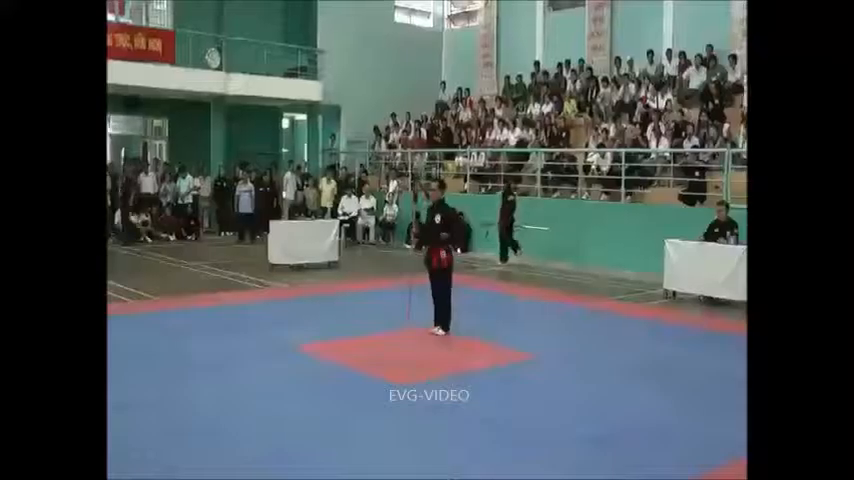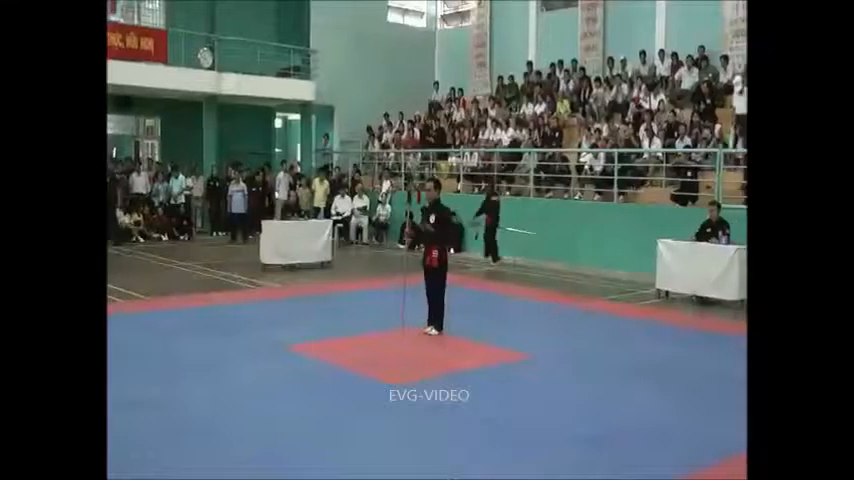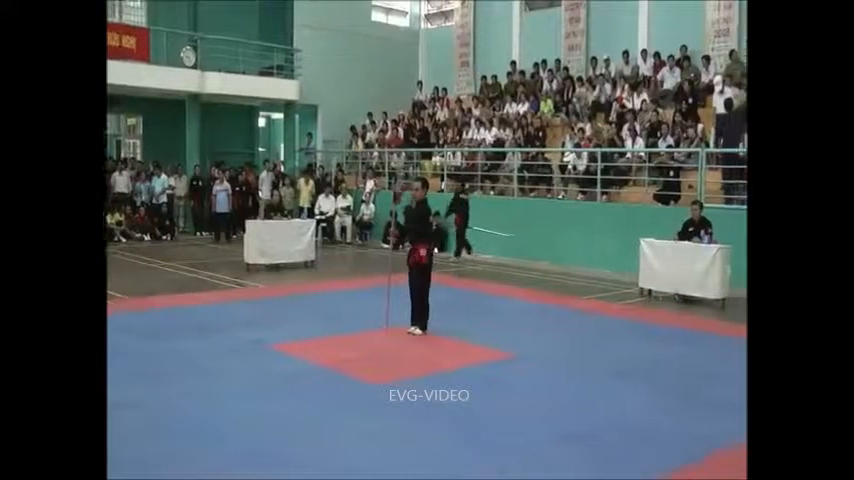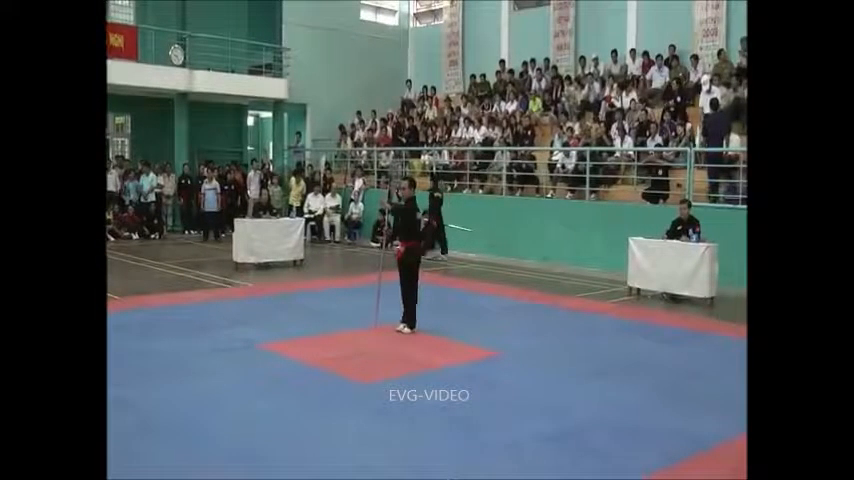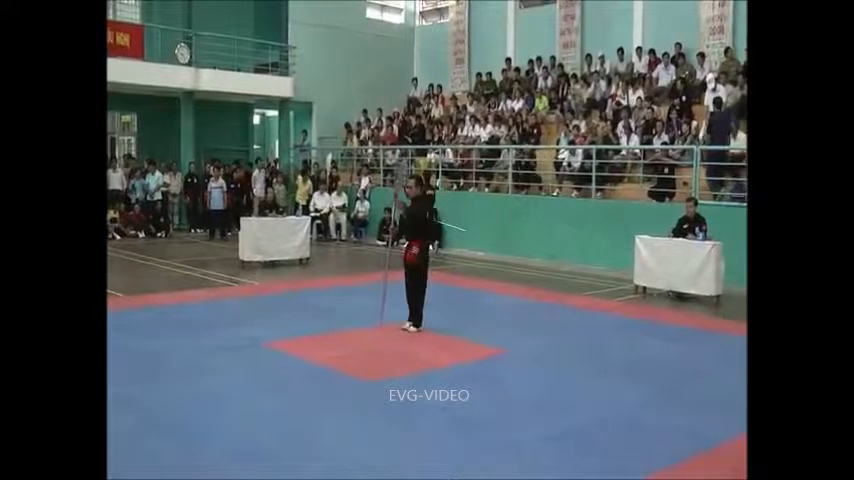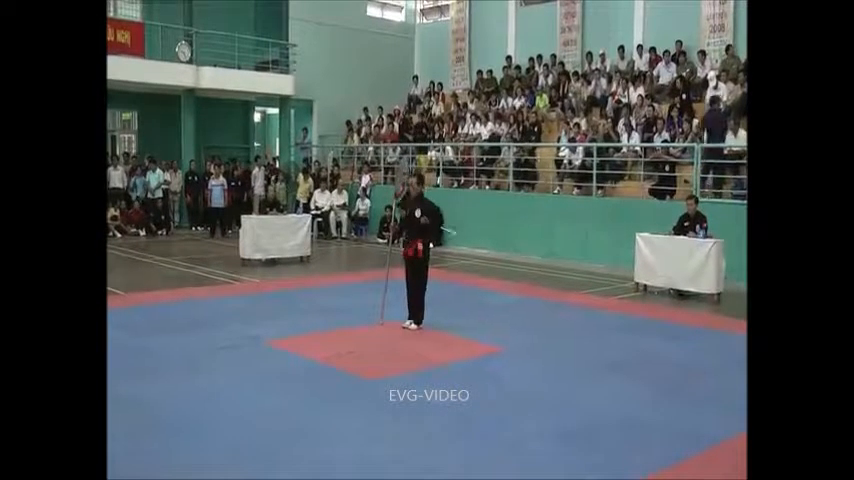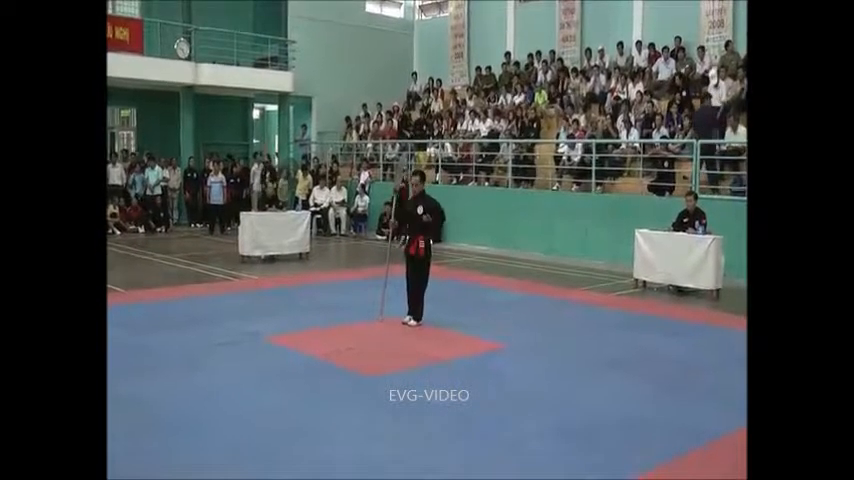
dt=0.3s
person 1, frame 1
left shoulder: (449, 212)
right shoulder: (430, 210)
left elbow: (457, 234)
left wrist: (448, 237)
right wrist: (418, 235)
left hip: (443, 254)
right hip: (431, 253)
left knee: (444, 290)
right knee: (436, 290)
left ankle: (444, 325)
right ankle: (438, 323)
person 1, frame 2
left shoulder: (444, 211)
right shoulder: (427, 210)
left elbow: (447, 233)
left wrist: (431, 230)
right wrist: (413, 233)
left hip: (438, 253)
right hip: (428, 252)
left knee: (437, 289)
right knee: (430, 289)
left ankle: (437, 325)
right ankle: (431, 323)
person 1, frame 3
left shoulder: (424, 209)
right shoulder: (416, 209)
left elbow: (412, 224)
right elbow: (409, 228)
right wrist: (398, 234)
left hip: (423, 252)
right hip: (415, 251)
left knee: (421, 289)
right knee: (415, 289)
left ankle: (421, 325)
right ankle: (416, 322)
person 1, frame 4
left shoulder: (411, 208)
right shoulder: (406, 207)
left wrist: (391, 208)
right wrist: (391, 233)
left hip: (411, 250)
right hip: (407, 249)
left knee: (410, 286)
right knee: (406, 286)
left ankle: (410, 323)
right ankle: (406, 320)
person 1, frame 5
left shoulder: (422, 206)
right shoulder: (411, 206)
left wrist: (405, 211)
left hip: (419, 249)
right hip: (411, 248)
left knee: (418, 286)
right knee: (410, 285)
left ankle: (416, 322)
right ankle: (412, 319)
person 1, frame 6
left shoulder: (428, 205)
right shoulder: (409, 205)
left elbow: (438, 221)
left wrist: (427, 222)
left hip: (421, 248)
right hip: (409, 246)
left knee: (419, 284)
right knee: (410, 284)
left ankle: (417, 320)
right ankle: (411, 317)
person 1, frame 7
left shoulder: (430, 202)
right shoulder: (409, 202)
left elbow: (441, 217)
left wrist: (430, 220)
right wrist: (397, 224)
left hip: (423, 244)
right hip: (411, 243)
left knee: (420, 281)
right knee: (411, 280)
left ankle: (417, 316)
right ankle: (412, 313)
